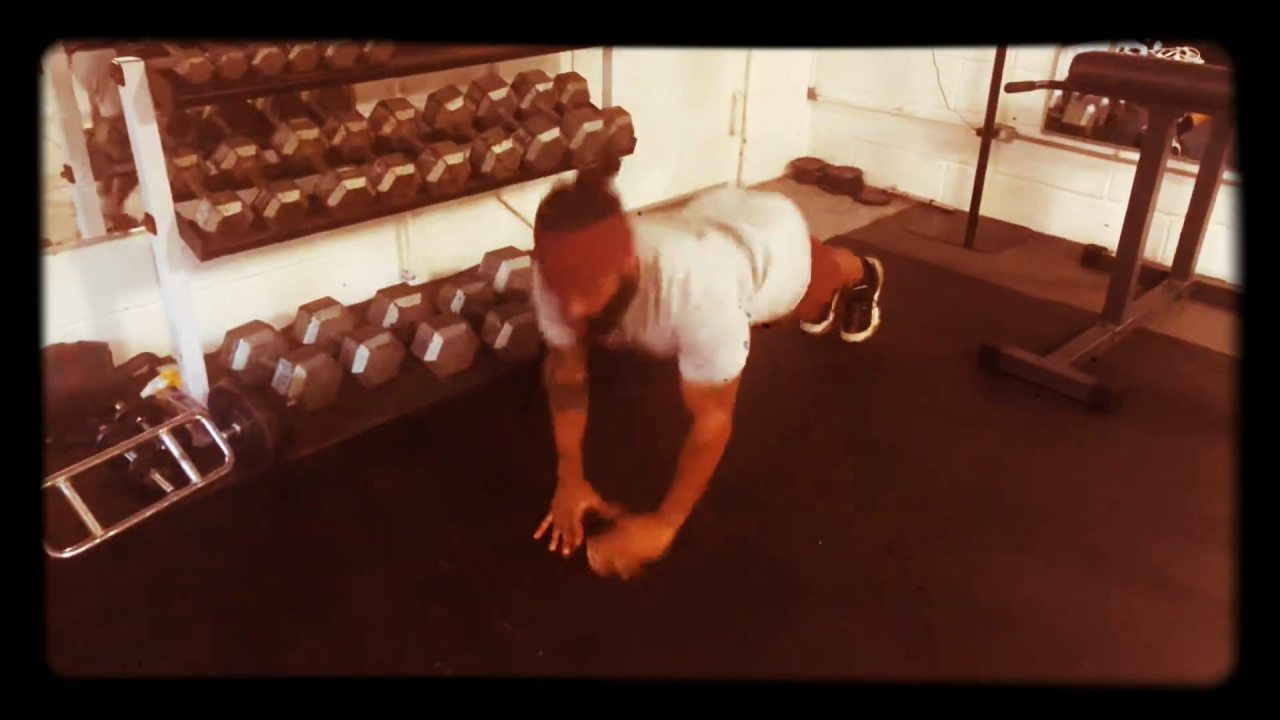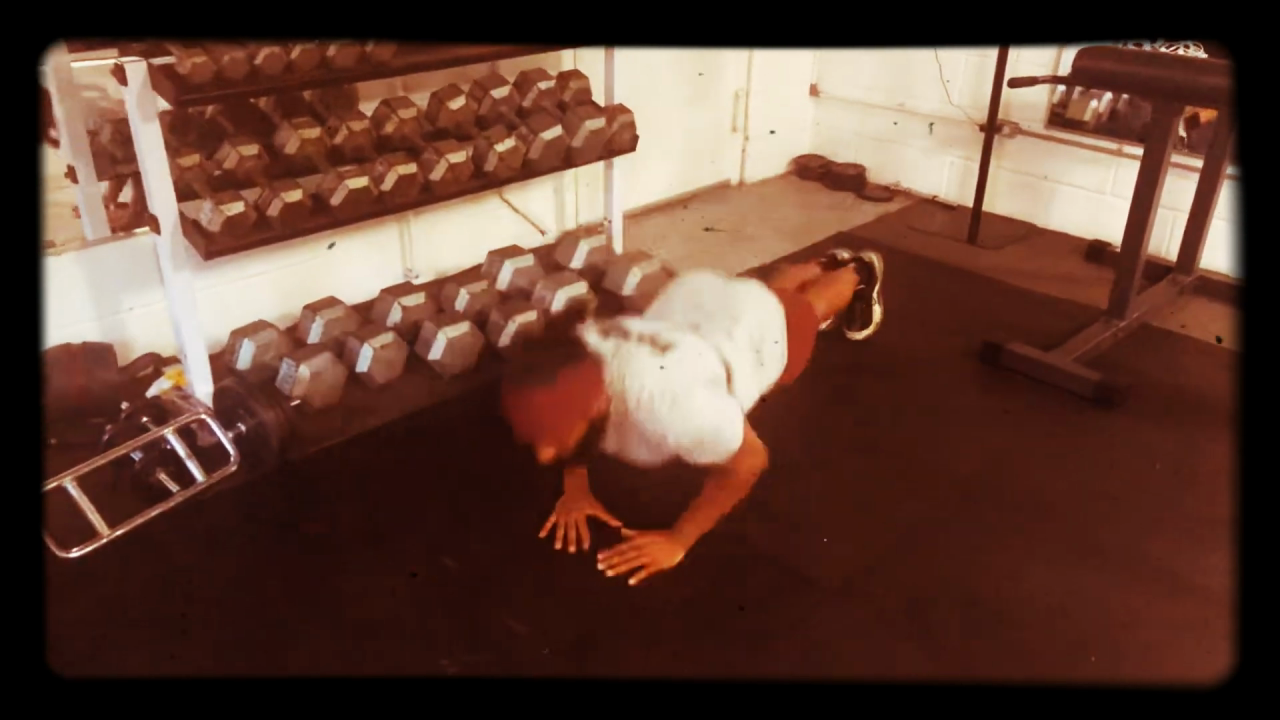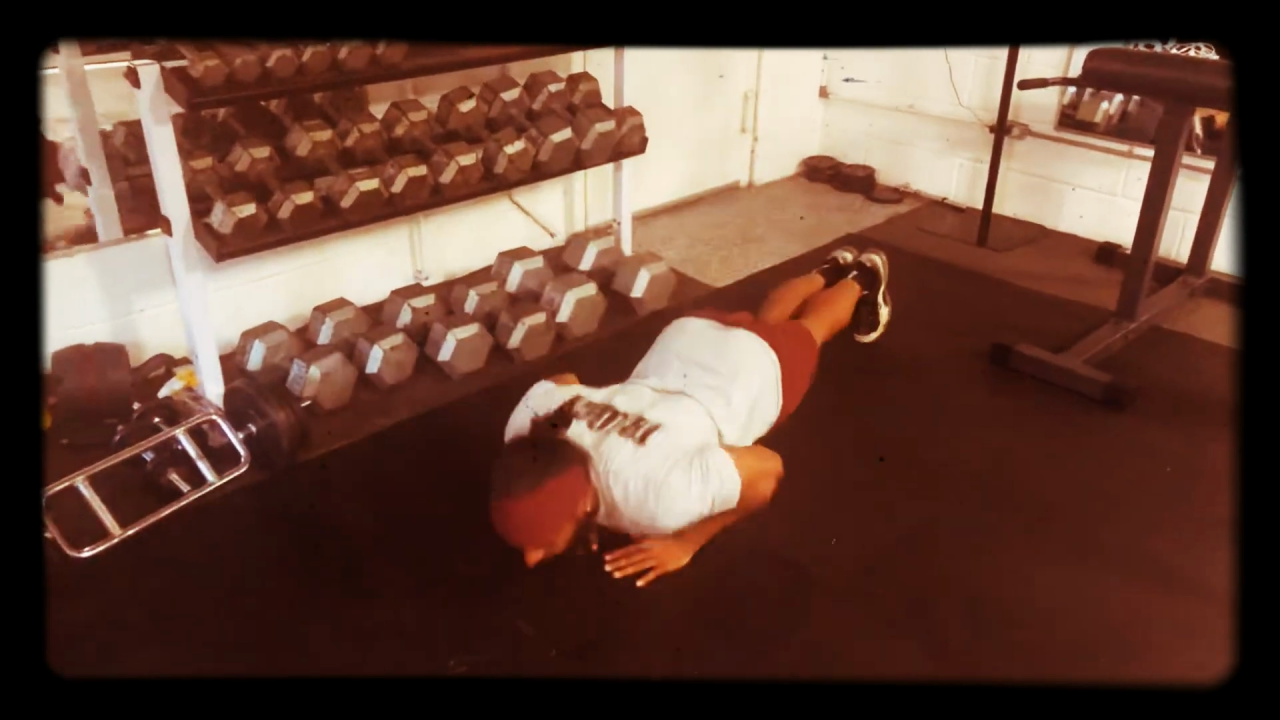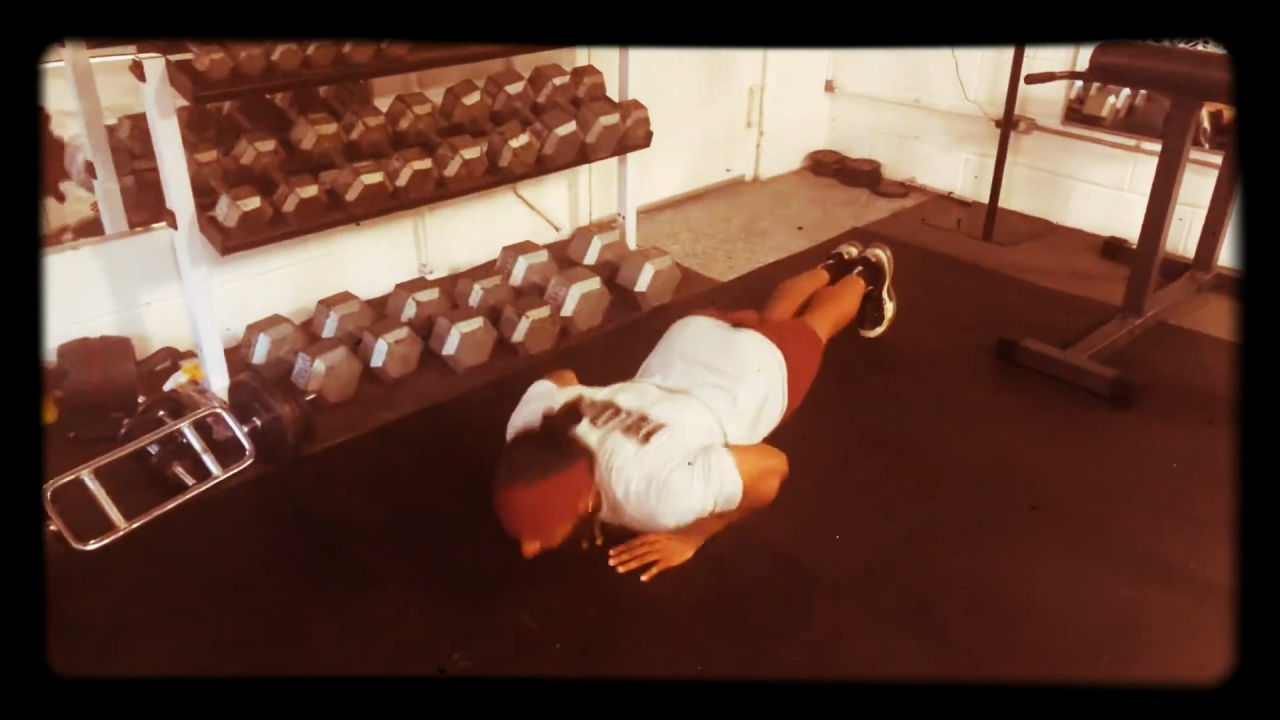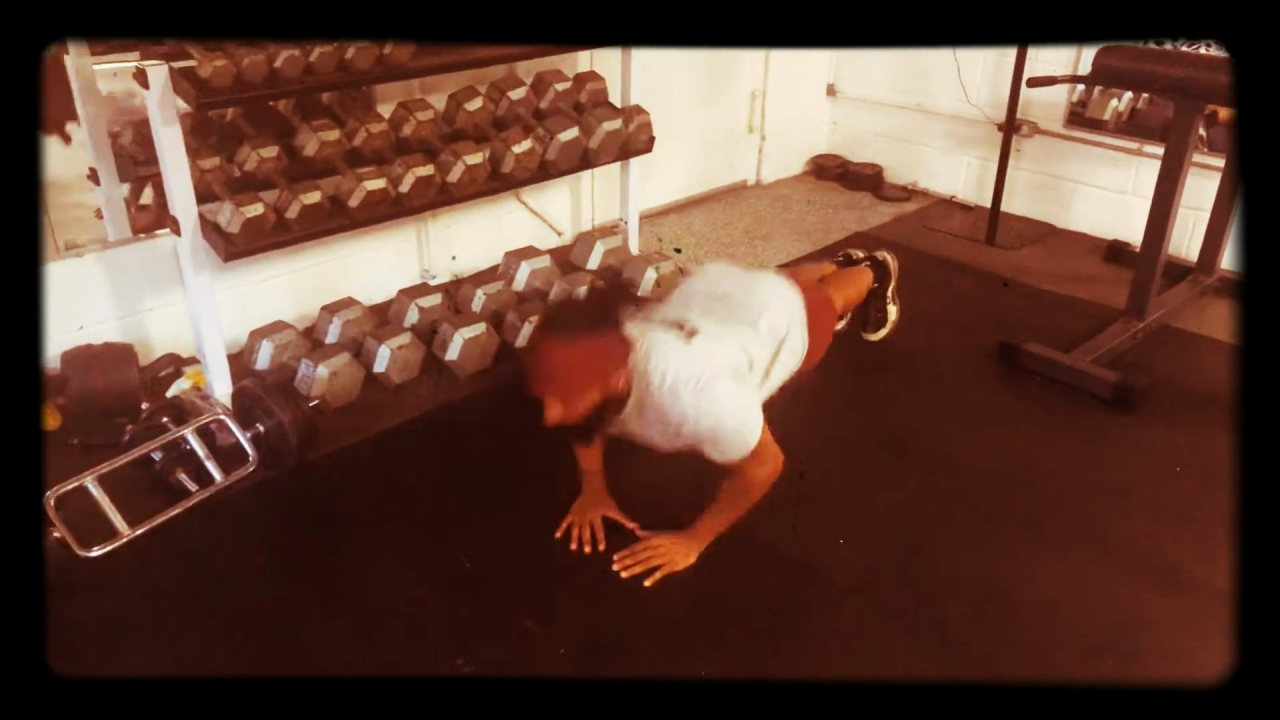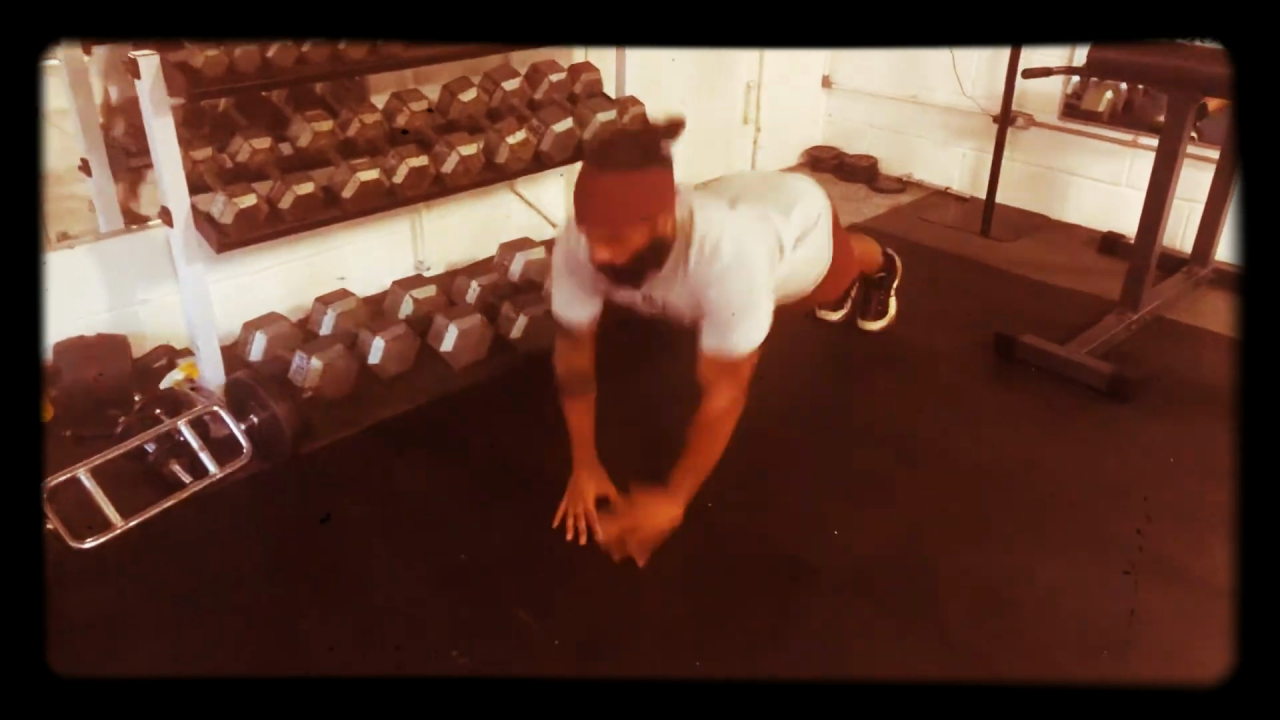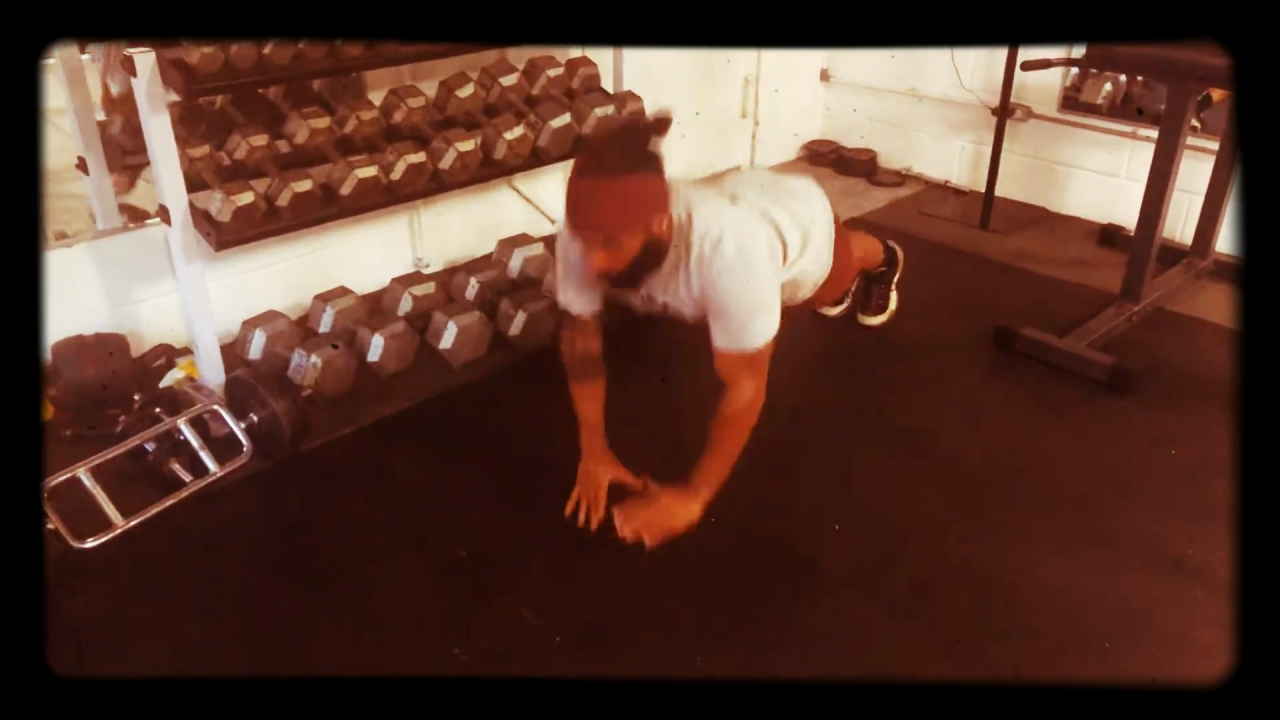
dt=0.2s
person 1, frame 1
left shoulder: (698, 289)
right shoulder: (558, 279)
left elbow: (712, 419)
right elbow: (565, 370)
left wrist: (666, 520)
right wrist: (571, 479)
left hip: (779, 235)
left knee: (833, 272)
left ankle: (864, 276)
right ankle: (826, 301)
person 1, frame 2
left shoulder: (670, 408)
right shoulder: (545, 381)
left elbow: (749, 458)
left wrist: (679, 539)
right wrist: (576, 489)
left hip: (760, 334)
right hip: (689, 298)
left knee: (808, 307)
left ankle: (860, 271)
right ankle: (829, 262)
person 1, frame 3
left shoulder: (655, 495)
right shoulder: (528, 429)
left elbow: (768, 470)
left wrist: (687, 543)
left hip: (756, 368)
right hip: (687, 340)
left knee: (807, 327)
right knee: (767, 319)
left ankle: (863, 276)
right ankle: (832, 268)
person 1, frame 4
left shoulder: (657, 490)
right shoulder: (533, 425)
left elbow: (773, 470)
left wrist: (691, 538)
left hip: (764, 364)
right hip: (691, 337)
left knee: (813, 324)
right knee: (776, 312)
left ankle: (868, 271)
right ankle: (837, 263)
person 1, frame 5
left shoulder: (690, 394)
right shoulder: (555, 353)
left elbow: (766, 463)
left wrist: (695, 538)
right wrist: (593, 490)
left hip: (779, 312)
right hip: (713, 287)
left knee: (828, 302)
left ankle: (874, 269)
right ankle: (843, 260)
person 1, frame 6
left shoulder: (727, 251)
right shoulder: (583, 242)
left elbow: (724, 393)
right elbow: (573, 347)
left wrist: (672, 501)
right wrist: (584, 467)
left hip: (804, 224)
left knee: (848, 260)
left ankle: (881, 265)
person 1, frame 7
left shoulder: (729, 250)
right shoulder: (585, 237)
left elbow: (745, 389)
right elbow: (580, 336)
left wrist: (695, 494)
right wrist: (594, 449)
left hip: (803, 218)
left knee: (850, 256)
left ankle: (884, 259)
